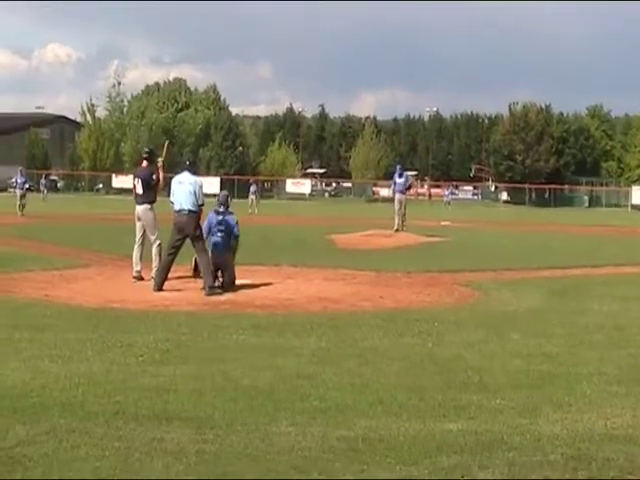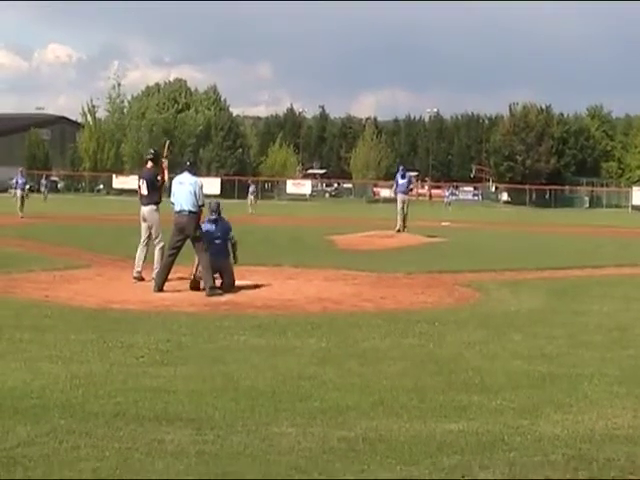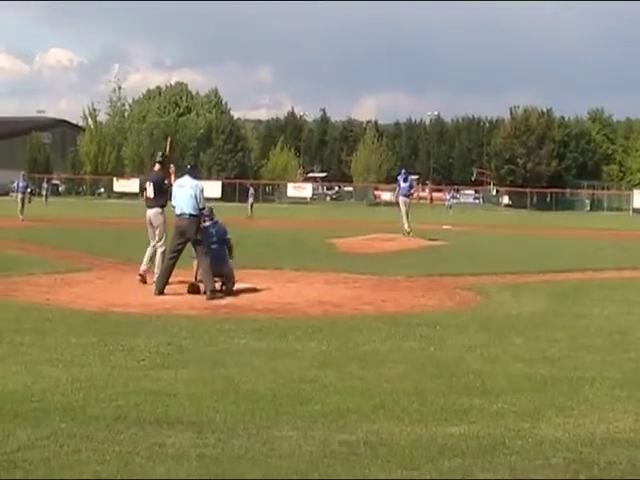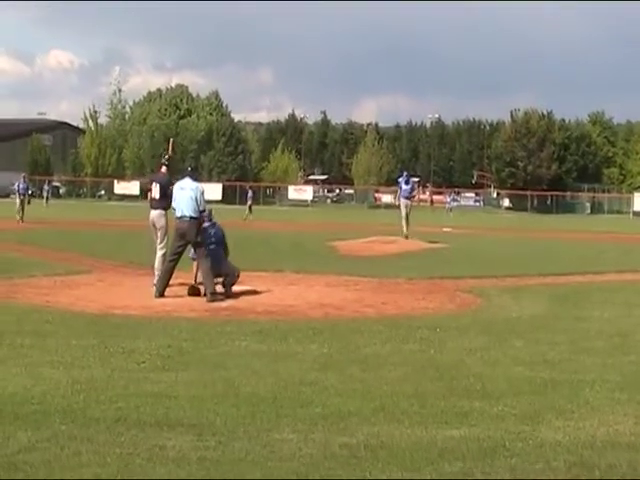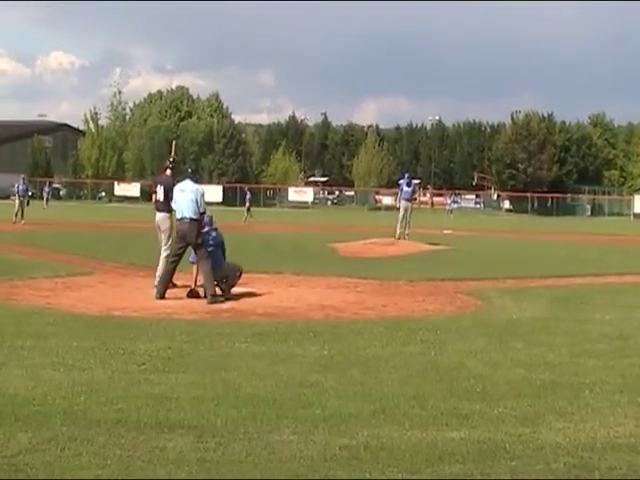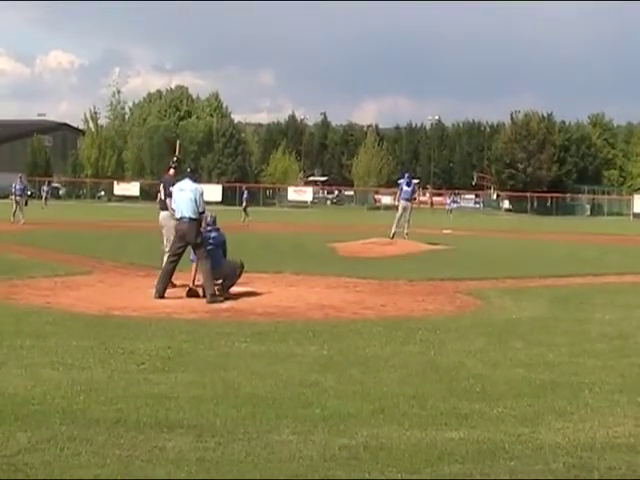
dt=0.2s
person 1, frame 1
left shoulder: (175, 180)
right shoulder: (196, 181)
left elbow: (172, 201)
right elbow: (200, 204)
left wrist: (178, 212)
right wrist: (197, 218)
left hip: (178, 217)
right hip: (191, 218)
left knee: (171, 251)
right knee: (202, 252)
left ankle: (157, 284)
right ankle: (209, 286)
person 1, frame 2
left shoulder: (175, 180)
right shoulder: (196, 181)
left elbow: (173, 201)
right elbow: (200, 205)
left wrist: (179, 211)
right wrist: (198, 218)
left hip: (178, 218)
right hip: (191, 218)
left knee: (171, 252)
right knee: (202, 252)
left ankle: (158, 284)
right ankle: (209, 287)
person 1, frame 3
left shoulder: (176, 183)
right shoulder: (197, 184)
left elbow: (174, 204)
right elbow: (201, 208)
left wrist: (180, 215)
right wrist: (199, 221)
left hip: (179, 221)
right hip: (192, 221)
left knee: (172, 255)
right knee: (202, 256)
left ankle: (159, 287)
right ankle: (210, 290)
person 1, frame 4
left shoulder: (176, 186)
right shoulder: (197, 187)
left elbow: (174, 206)
right elbow: (202, 210)
left wrist: (180, 217)
right wrist: (199, 223)
left hip: (179, 224)
right hip: (192, 224)
left knee: (172, 257)
right knee: (202, 258)
left ankle: (159, 290)
right ankle: (210, 293)
person 1, frame 5
left shoulder: (177, 188)
right shoulder: (198, 189)
left elbow: (174, 208)
right elbow: (202, 212)
left wrist: (181, 220)
right wrist: (200, 225)
left hip: (180, 225)
right hip: (193, 225)
left knee: (172, 259)
right knee: (203, 259)
left ankle: (160, 291)
right ankle: (211, 295)
person 1, frame 6
left shoulder: (176, 187)
right shoulder: (197, 188)
left elbow: (174, 208)
right elbow: (201, 211)
left wrist: (181, 218)
right wrist: (199, 225)
left hip: (179, 225)
right hip: (192, 225)
left knee: (171, 258)
right knee: (202, 259)
left ankle: (159, 291)
right ankle: (210, 294)
person 2, frame 1
left shoulder: (136, 172)
right shoulder: (150, 171)
left elbow: (134, 191)
right elbow: (160, 184)
right wrist: (160, 169)
left hip: (138, 207)
right hip: (147, 208)
left knee: (139, 241)
right knee: (155, 241)
left ankle: (136, 272)
right ankle: (156, 272)
person 2, frame 2
left shoulder: (141, 173)
right shoulder: (154, 172)
left elbow: (139, 193)
right elbow: (166, 183)
right wrist: (165, 169)
left hip: (143, 208)
right hip: (152, 208)
left knee: (143, 242)
right knee: (158, 243)
left ankle: (137, 272)
right ankle: (156, 274)
person 2, frame 3
left shoulder: (148, 177)
right shoulder: (161, 176)
left elbow: (144, 196)
right elbow: (171, 189)
right wrist: (172, 174)
left hip: (148, 211)
right hip: (158, 211)
left knee: (152, 244)
right knee: (160, 246)
left ankle: (143, 270)
right ankle: (157, 277)
person 2, frame 4
left shoulder: (153, 177)
right shoulder: (167, 179)
left elbow: (149, 197)
right elbow: (171, 199)
left hip: (152, 213)
right hip: (161, 213)
left knee: (158, 246)
right knee: (161, 248)
left ankle: (159, 275)
right ankle: (157, 279)
person 2, frame 5
left shoulder: (157, 179)
right shoulder: (171, 182)
left elbow: (153, 199)
right elbow: (171, 203)
left hip: (158, 215)
right hip: (166, 215)
left knee: (164, 248)
right knee: (166, 249)
right ankle: (159, 279)
person 2, frame 6
left shoulder: (163, 179)
right shoulder: (172, 180)
left elbow: (159, 198)
right elbow: (168, 201)
right wrist: (175, 214)
left hip: (162, 214)
right hip: (168, 215)
left knee: (167, 248)
